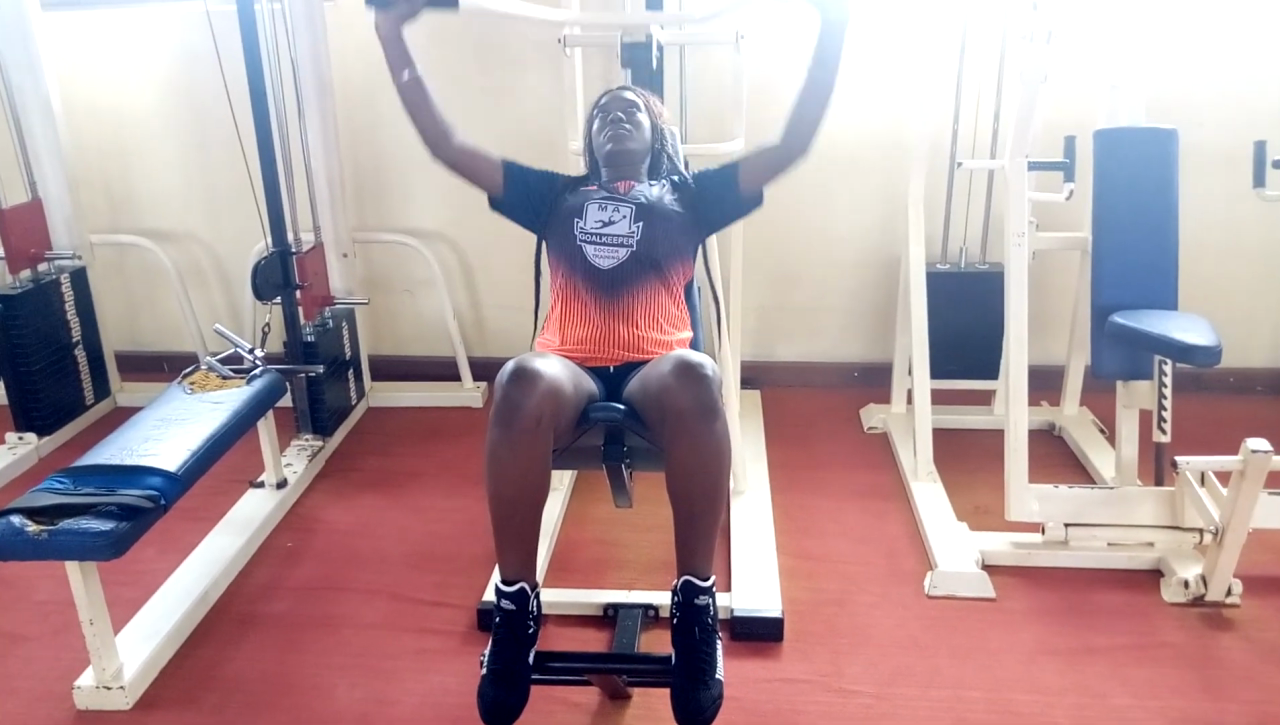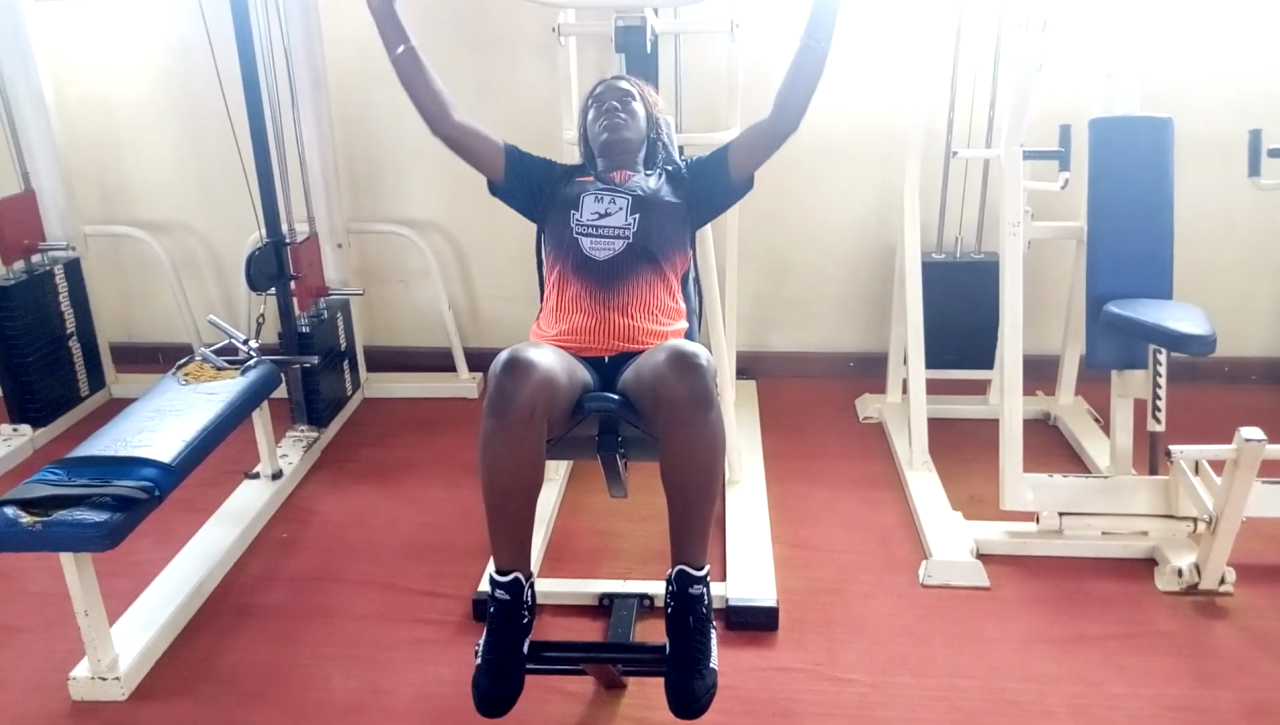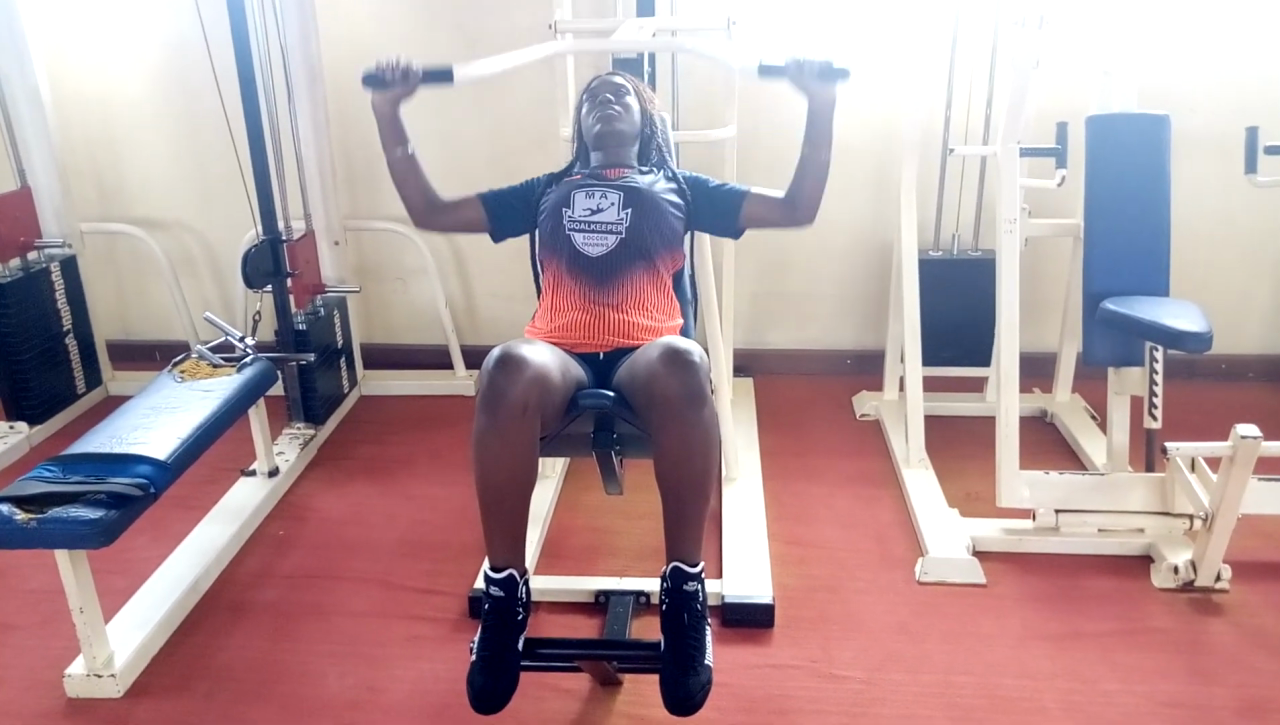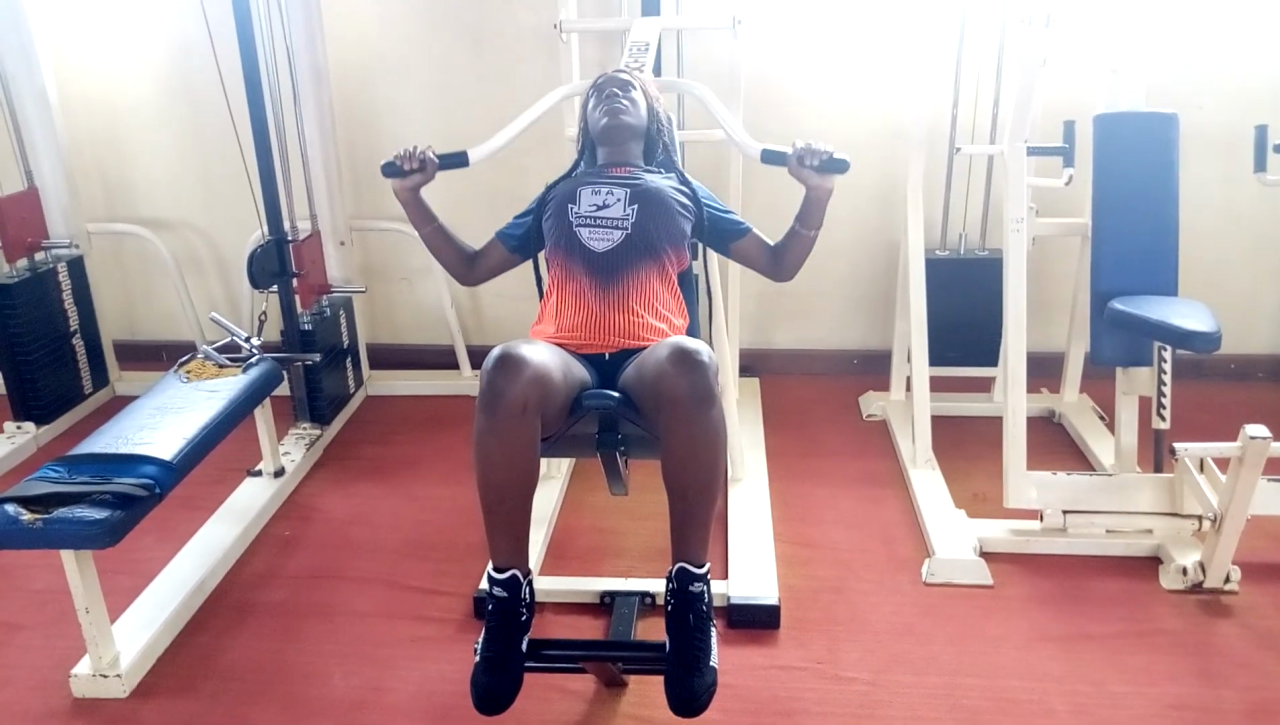
dt=0.4s
person 1, frame 1
left shoulder: (690, 198)
right shoulder: (554, 198)
left elbow: (794, 142)
right elbow: (444, 144)
left hip: (656, 370)
right hip: (568, 369)
left knee: (695, 379)
right knee: (521, 382)
left ankle: (695, 604)
right ankle: (515, 605)
person 1, frame 2
left shoulder: (685, 185)
right shoulder: (551, 185)
left elbow: (783, 119)
right elbow: (445, 121)
left hip: (651, 359)
right hip: (564, 358)
left knee: (689, 368)
right knee: (515, 372)
left ankle: (690, 593)
right ankle: (510, 594)
person 1, frame 3
left shoulder: (679, 186)
right shoulder: (548, 190)
left elbow: (798, 211)
right elbow: (431, 215)
left wrist: (819, 109)
right wrist: (392, 126)
left hip: (645, 355)
right hip: (559, 354)
left knee: (683, 363)
right knee: (508, 367)
left ankle: (684, 592)
right ankle: (504, 593)
person 1, frame 4
left shoulder: (682, 190)
right shoulder: (557, 193)
left elbow: (783, 263)
right elbow: (467, 268)
left wrist: (815, 186)
right wrist: (412, 191)
left hip: (650, 356)
right hip: (564, 355)
left knee: (691, 363)
right knee: (508, 368)
left ankle: (690, 591)
right ankle: (508, 593)
